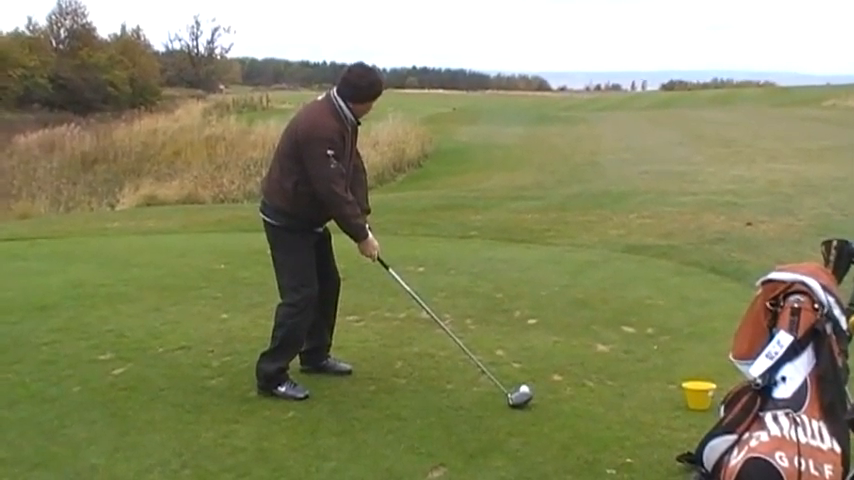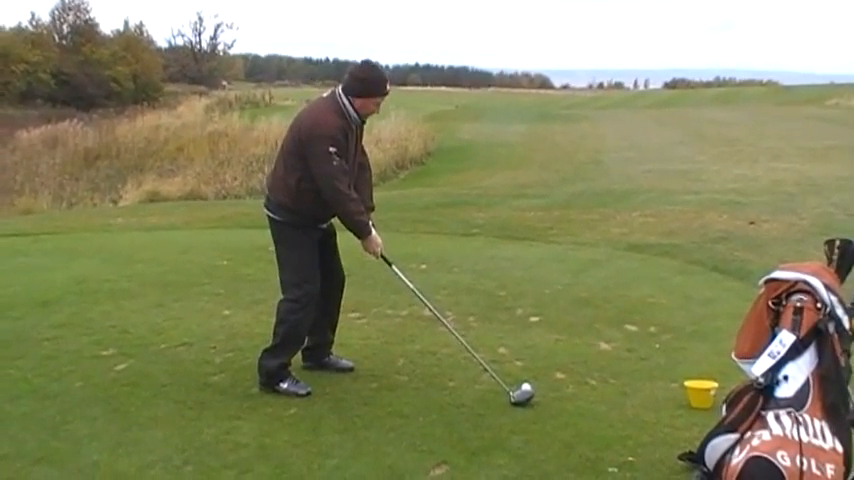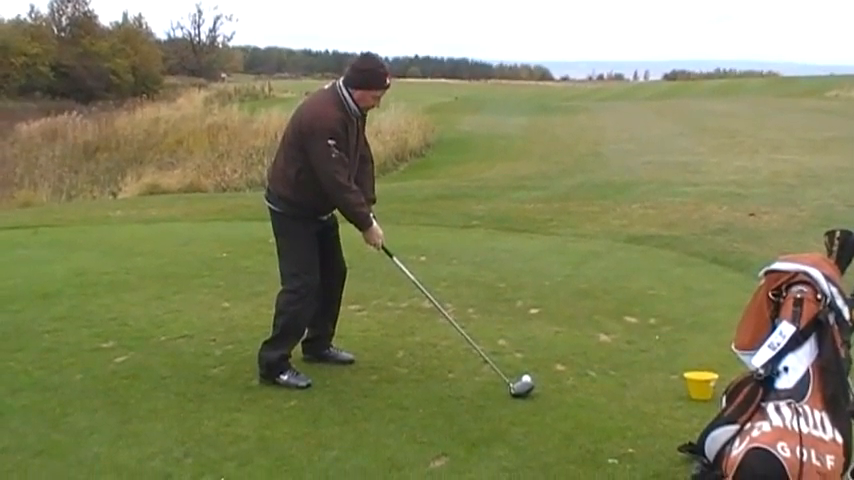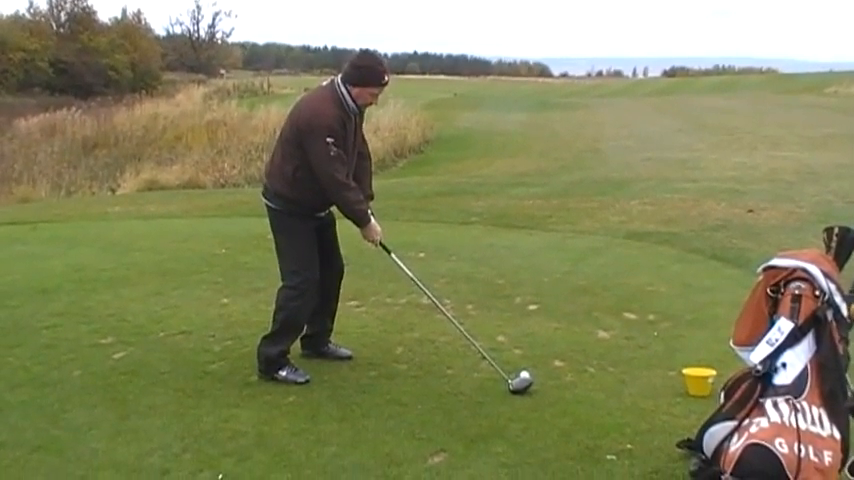
dt=0.2s
person 1, frame 1
left shoulder: (342, 118)
right shoulder: (320, 126)
left elbow: (355, 170)
right elbow: (333, 190)
left wrist: (363, 219)
right wrist: (361, 235)
left hip: (310, 217)
right hip: (286, 219)
left knee: (327, 285)
right knee: (301, 295)
left ankle: (316, 355)
right ankle: (272, 374)
person 1, frame 2
left shoulder: (350, 115)
right shoulder: (323, 123)
left elbow: (360, 168)
right elbow: (337, 187)
left wrist: (367, 217)
right wrist: (364, 232)
left hip: (316, 214)
right hip: (291, 215)
left knee: (332, 282)
right knee: (302, 291)
left ankle: (318, 352)
right ankle: (274, 371)
person 1, frame 3
left shoulder: (352, 108)
right shoulder: (322, 115)
left elbow: (363, 159)
right elbow: (336, 179)
left wrist: (368, 209)
right wrist: (365, 224)
left hip: (319, 206)
right hip: (291, 207)
left knee: (333, 274)
right knee: (301, 283)
left ankle: (318, 344)
right ankle: (273, 363)
person 1, frame 4
left shoulder: (350, 105)
right shoulder: (320, 113)
left elbow: (360, 156)
right elbow: (334, 177)
left wrist: (366, 206)
right wrist: (363, 221)
left hip: (315, 202)
right hip: (289, 204)
left knee: (331, 270)
right knee: (302, 279)
left ankle: (316, 340)
right ankle: (272, 358)
